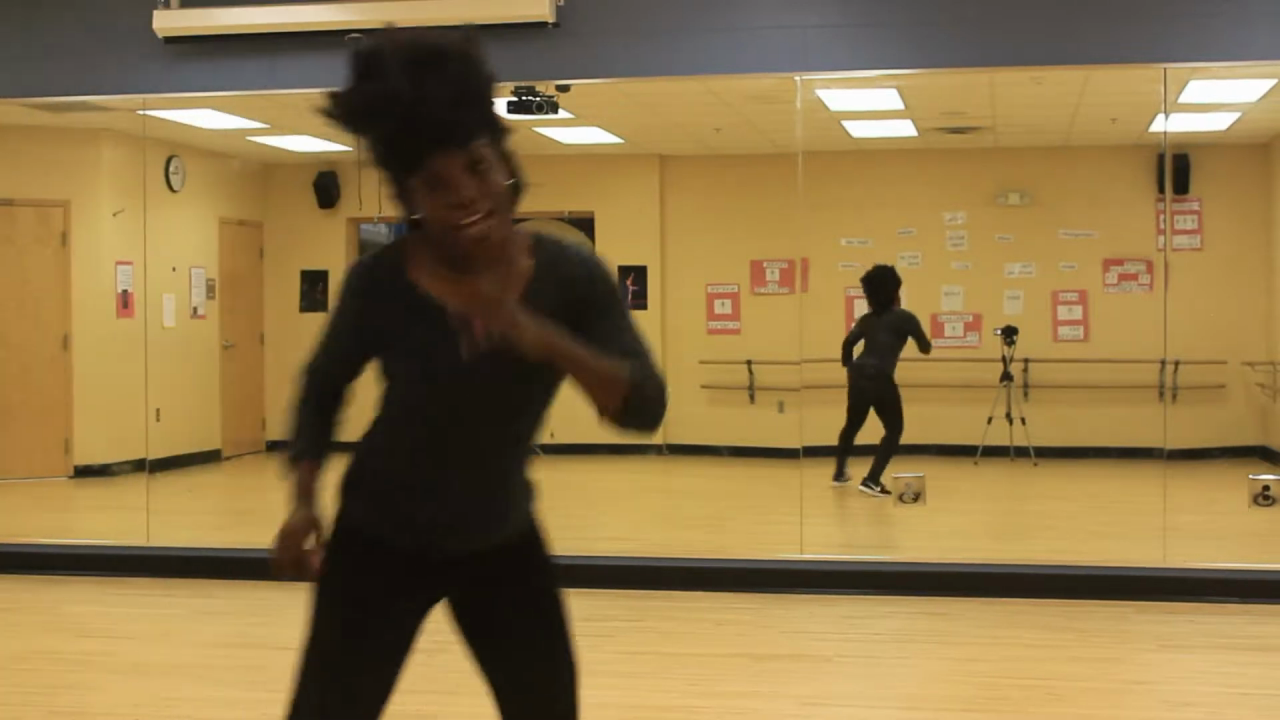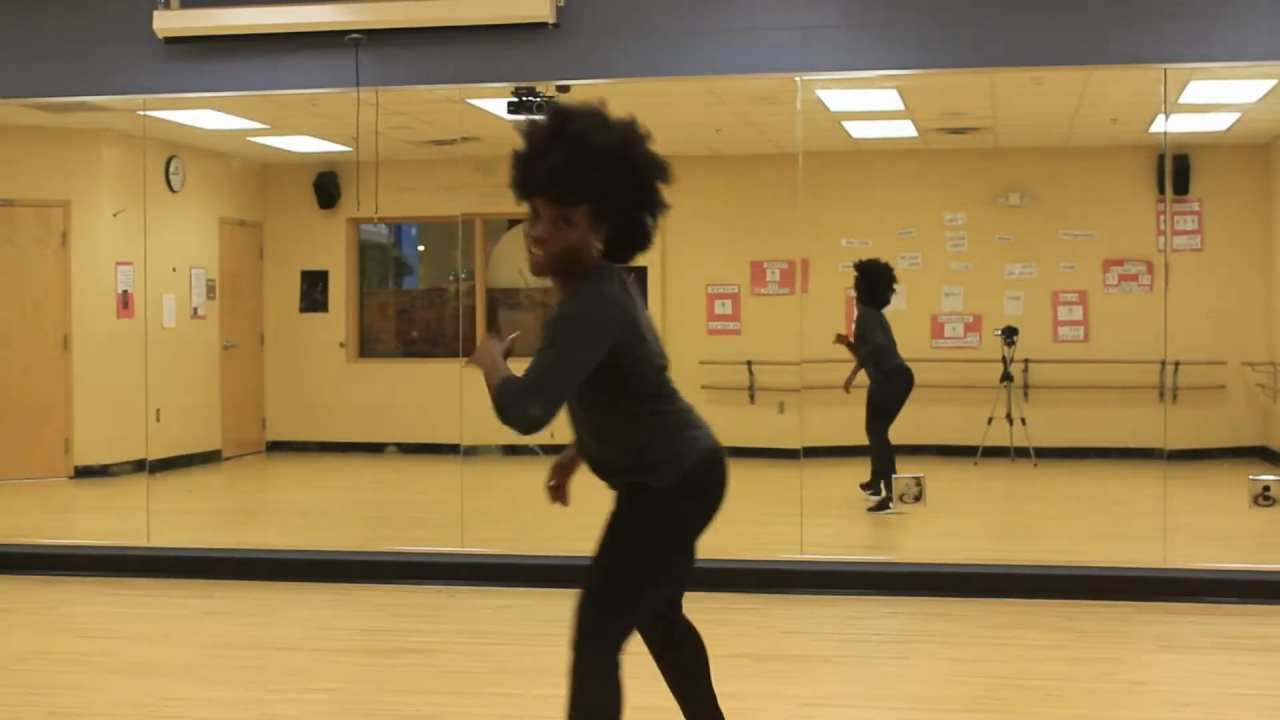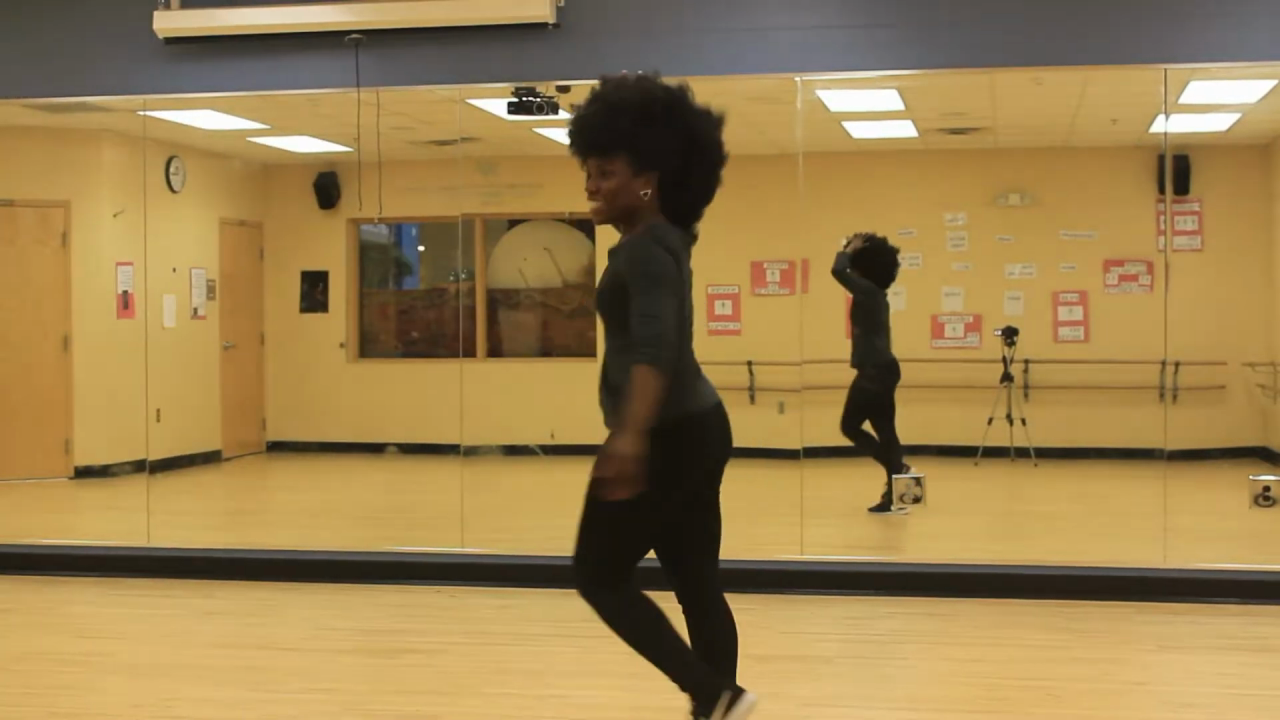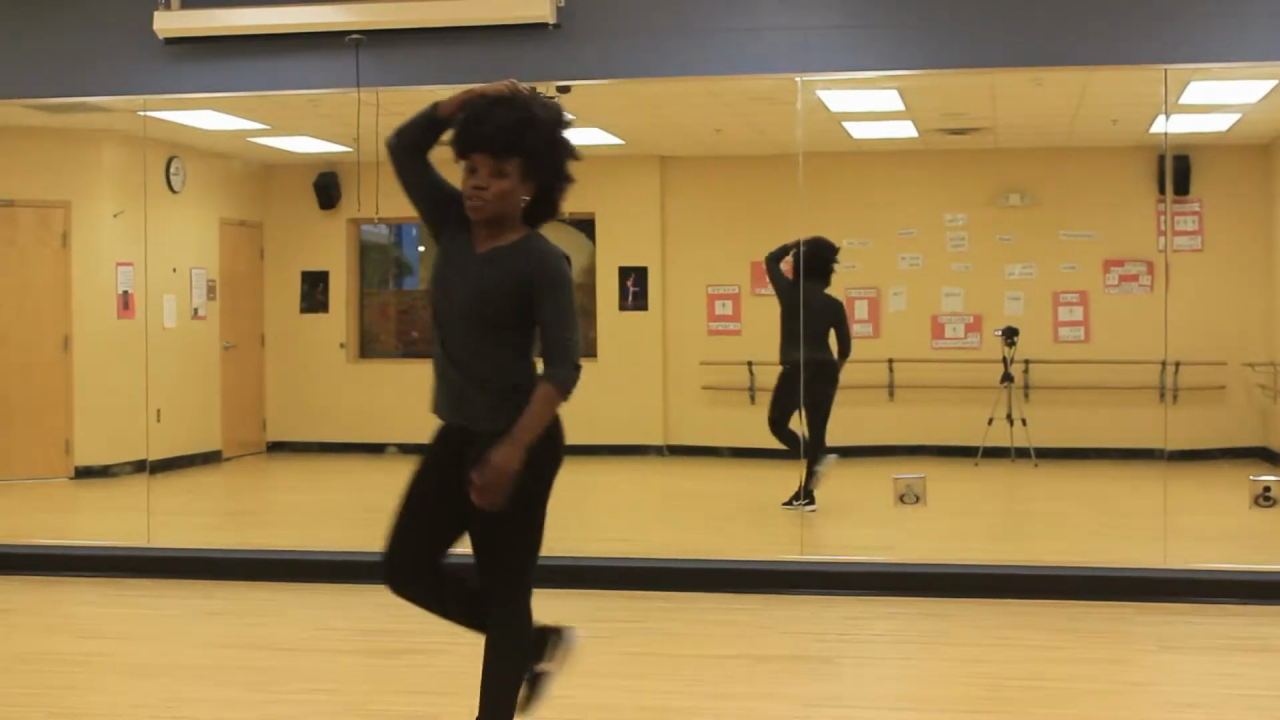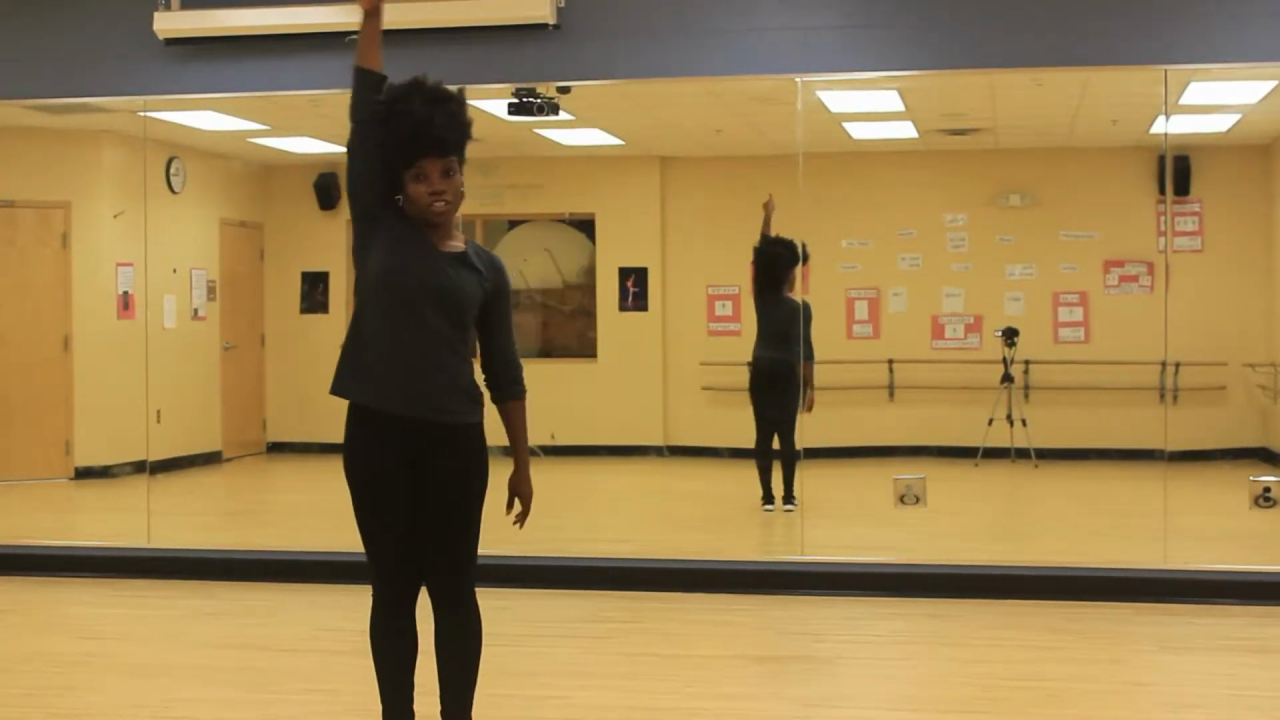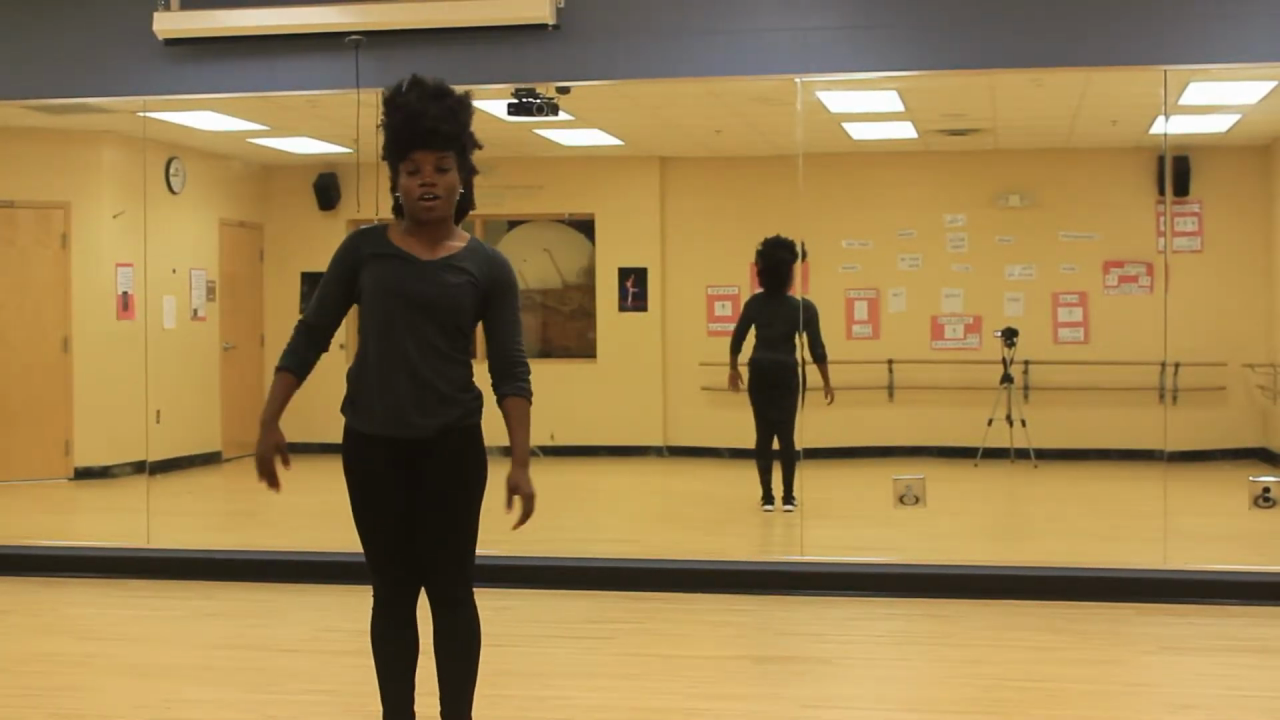
dt=0.7s
person 1, frame 1
left shoulder: (574, 277)
right shoulder: (382, 279)
left elbow: (645, 407)
right elbow: (323, 387)
left wrist: (543, 339)
right wrist: (302, 504)
left hip: (498, 537)
right hip: (381, 537)
person 1, frame 2
left shoulder: (596, 305)
right shoulder: (591, 293)
left elbow: (525, 410)
left wrist: (490, 360)
right wrist: (576, 455)
left hip: (675, 482)
right hip: (660, 475)
left knee: (595, 637)
right knee: (656, 610)
person 1, frame 3
left shoulder: (646, 252)
right shoulder: (658, 234)
left elbow: (656, 346)
left wrist: (630, 435)
left hip: (665, 435)
right hip: (692, 431)
left knee: (599, 576)
right knee: (698, 584)
person 1, frame 4
left shoulder: (543, 263)
right shoulder: (455, 229)
left elbow: (564, 367)
right elbow: (403, 146)
left wrist: (516, 449)
right wrist: (476, 98)
left hip: (516, 442)
right hip: (458, 437)
left knee: (504, 595)
right knee: (405, 567)
right ankle: (536, 648)
person 1, frame 5
left shoulder: (486, 268)
right shoulder: (377, 229)
left elbow: (509, 372)
right elbow: (368, 125)
left wrist: (520, 461)
left hip: (452, 439)
right hip: (376, 432)
left knee: (452, 586)
right knee: (391, 589)
person 1, frame 6
left shoulder: (487, 267)
right shoulder: (364, 250)
left elbow: (510, 369)
right elbow: (312, 335)
left wrist: (521, 461)
right wrist: (270, 421)
left hip: (451, 445)
right hip: (373, 443)
left knee: (451, 588)
right knee: (391, 590)
person 2, frame 1
left shoulder: (868, 319)
right shoulder: (905, 317)
left elbow: (847, 343)
right elbow: (926, 349)
left wrist: (850, 369)
right wrist: (910, 334)
left hip: (860, 376)
right hip: (881, 378)
left knee: (852, 425)
right knee: (894, 430)
left ankle: (840, 472)
right ankle: (871, 479)
person 2, frame 2
left shoulder: (866, 315)
right shoulder: (878, 316)
left elbow: (877, 345)
left wrist: (853, 372)
right wrist: (848, 344)
left hip: (887, 377)
right hip: (902, 376)
left knee: (877, 432)
right knee: (878, 430)
left ankle: (892, 492)
right ankle: (875, 483)
person 2, frame 3
left shoulder: (867, 291)
right shoulder: (877, 297)
left elbow: (838, 269)
left wrist: (850, 247)
left hip: (873, 370)
right hip: (881, 369)
left knee: (850, 426)
right knee: (884, 430)
left ankle: (898, 479)
person 2, frame 4
left shoulder: (789, 292)
right shoulder: (834, 305)
left elbow: (772, 260)
right elbow: (845, 346)
left wrist: (796, 246)
right wrist: (835, 372)
left hip: (797, 370)
right hip: (825, 370)
left knee: (778, 423)
right knee: (816, 433)
left ankle: (818, 458)
right ankle: (806, 494)
person 2, frame 5
left shoulder: (761, 296)
right shoulder: (798, 308)
left elbow: (759, 257)
right elbow: (803, 352)
left wrist: (768, 217)
right wrist: (808, 388)
left hip: (760, 372)
right hip: (785, 374)
left knee: (764, 435)
right knee: (787, 435)
left ankle: (768, 496)
right ankle: (788, 497)
person 2, frame 6
left shoulder: (754, 303)
right shoulder: (803, 307)
left elbow: (737, 339)
right elbow: (816, 348)
left wrist: (733, 369)
right wrist: (826, 383)
left hip: (759, 372)
right hip: (786, 374)
left knee: (763, 434)
right knee: (786, 434)
left ankle: (767, 496)
right ankle: (788, 497)
